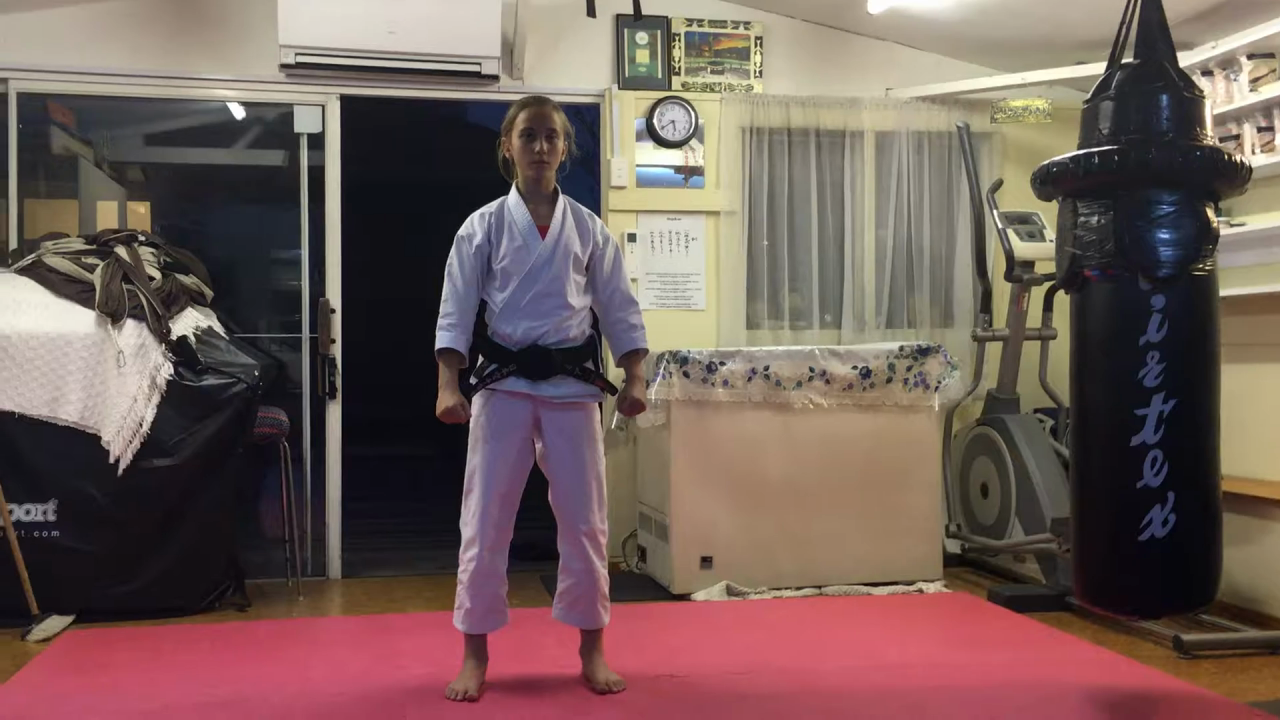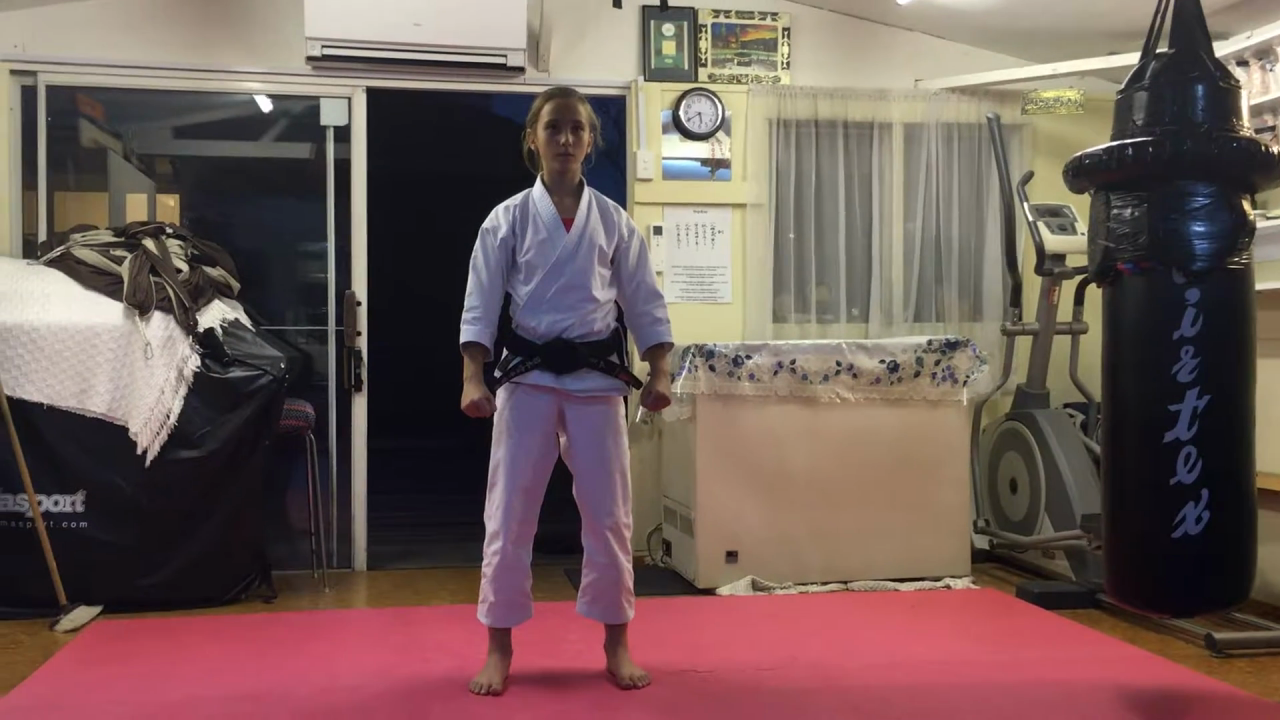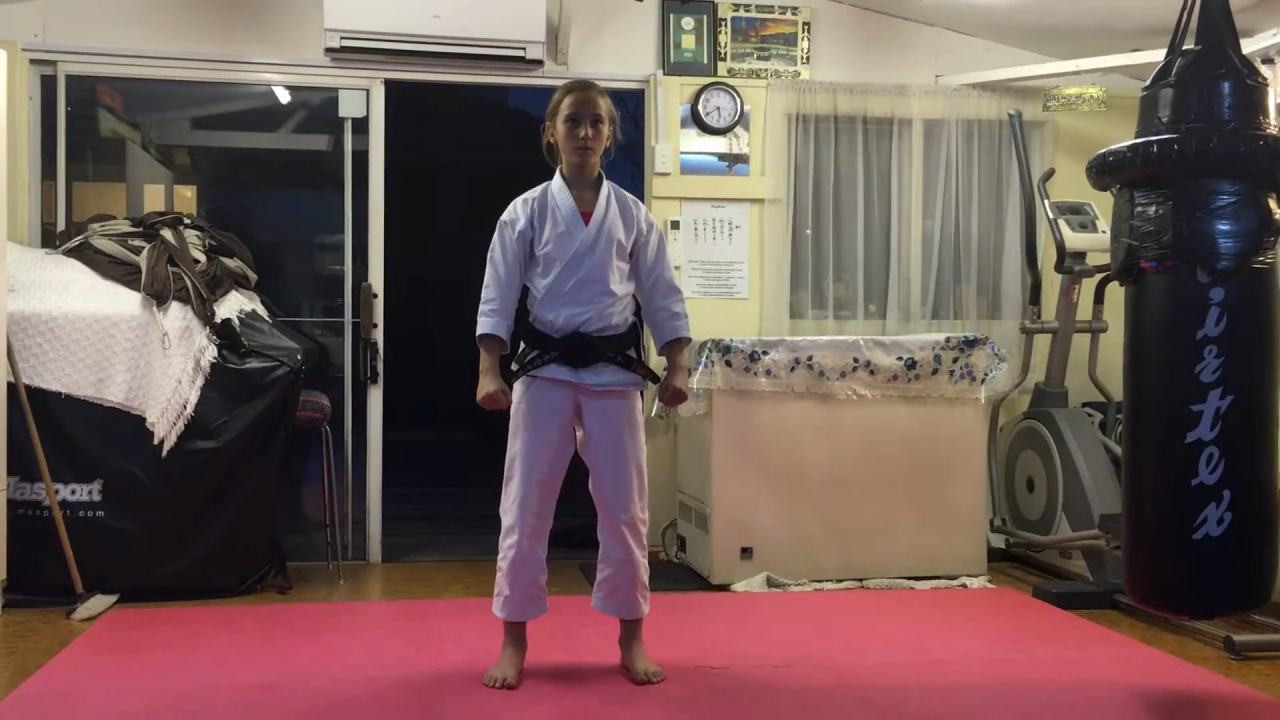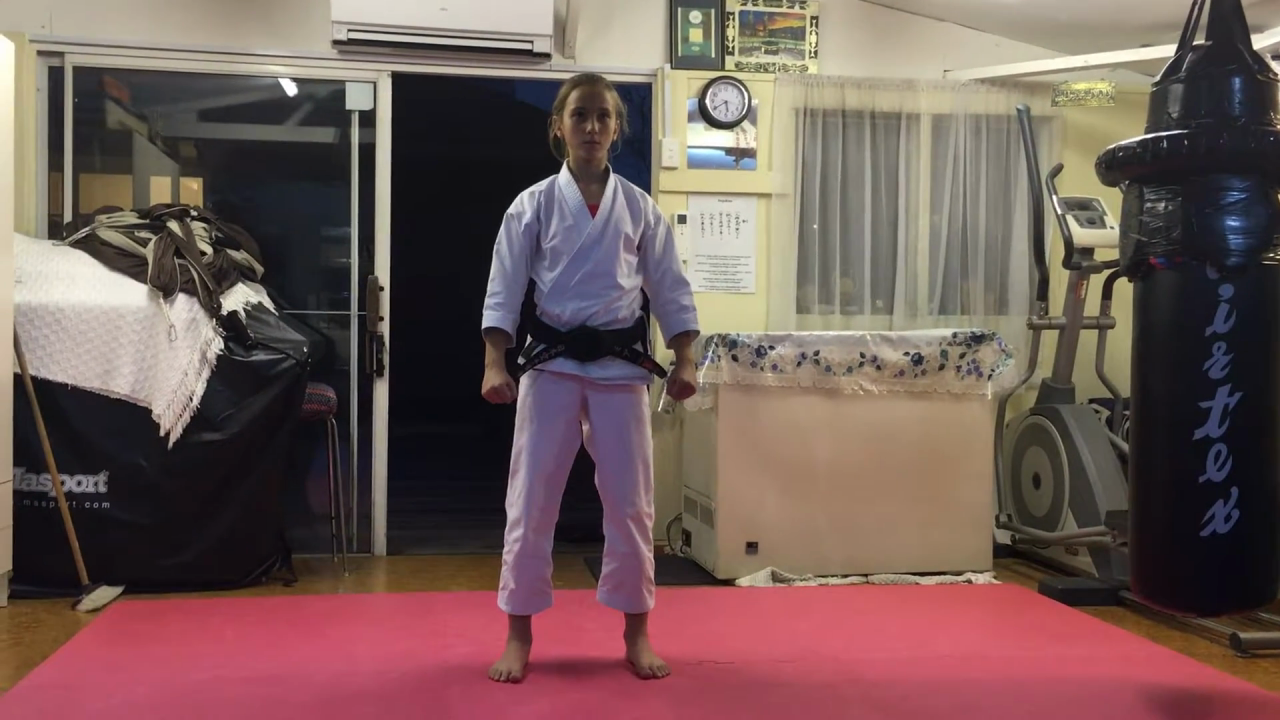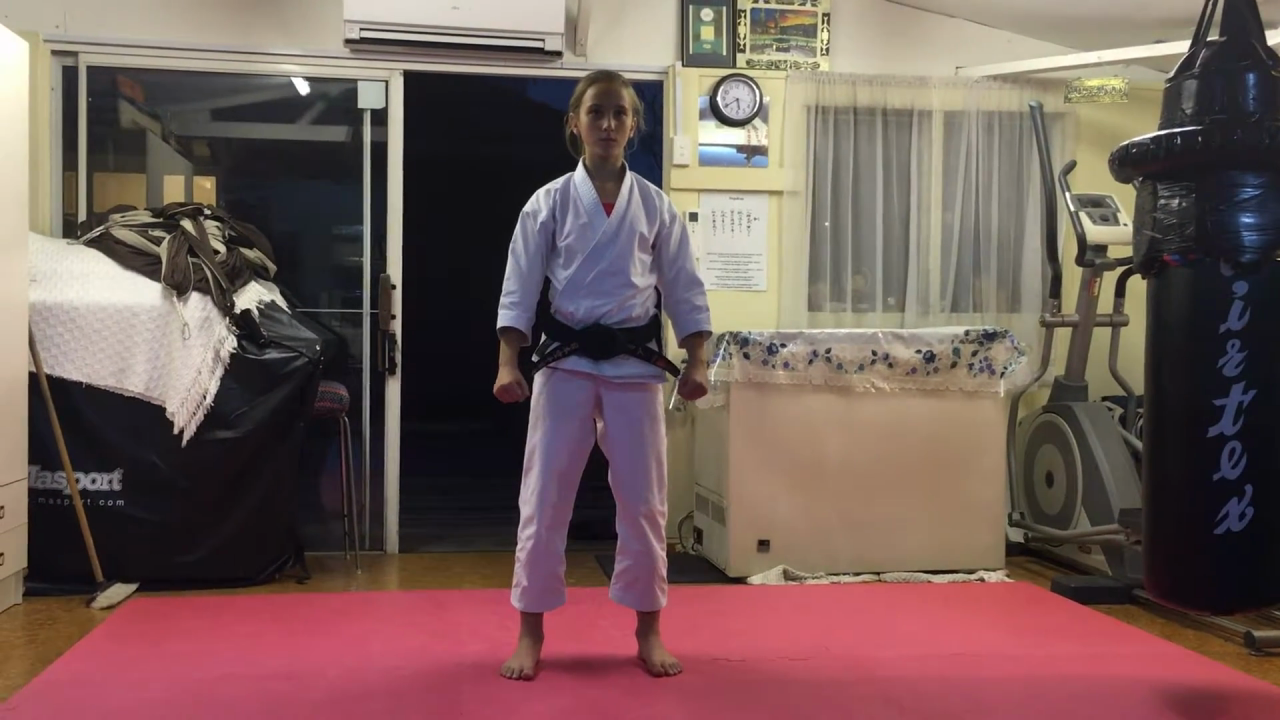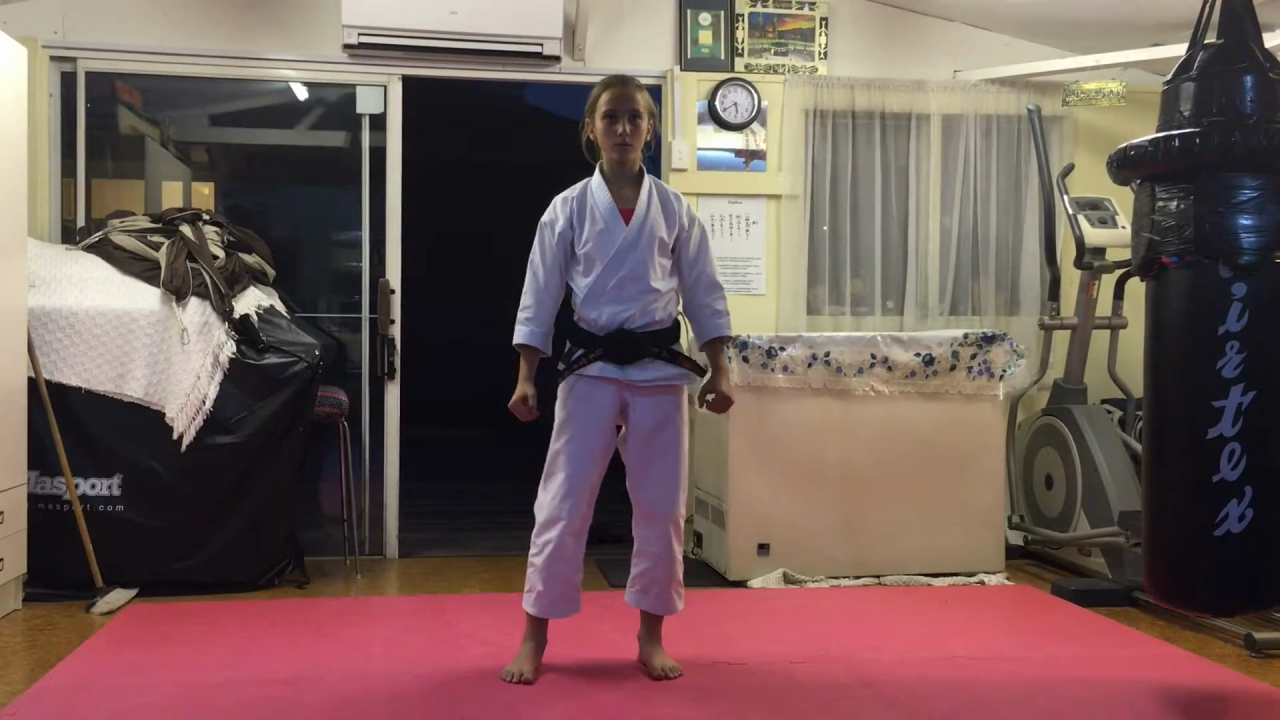
dt=0.5s
person 1, frame 1
left shoulder: (588, 228)
right shoulder: (484, 226)
left elbow: (619, 307)
right elbow: (456, 309)
left wrist: (634, 378)
right wrist: (448, 384)
left hip: (572, 385)
right hip: (503, 384)
left knee: (584, 518)
right knee: (486, 518)
left ankle: (592, 648)
right ankle: (474, 653)
person 1, frame 2
left shoulder: (614, 221)
right shoulder: (508, 219)
left elbow: (644, 301)
right elbow: (481, 302)
left wrist: (659, 373)
right wrist: (473, 379)
left hip: (597, 378)
right hip: (528, 377)
left knee: (609, 513)
right knee: (509, 513)
left ankle: (616, 642)
right ankle: (499, 646)
person 1, frame 3
left shoulder: (632, 215)
right shoulder: (527, 212)
left elbow: (661, 296)
right elbow: (498, 295)
left wrist: (676, 368)
right wrist: (489, 371)
left hip: (614, 371)
right hip: (545, 369)
left knee: (624, 507)
right knee: (526, 505)
left ankle: (631, 638)
right ankle: (514, 640)
person 1, frame 4
left shoulder: (640, 207)
right shoulder: (533, 204)
left elbow: (670, 287)
right elbow: (504, 288)
left wrist: (684, 360)
right wrist: (494, 364)
left hip: (620, 365)
right hip: (551, 363)
left knee: (630, 500)
right knee: (531, 498)
left ankle: (636, 631)
right ankle: (518, 633)
person 1, frame 5
left shoulder: (654, 205)
right shoulder: (549, 202)
left elbow: (684, 287)
right elbow: (520, 286)
left wrist: (697, 361)
right wrist: (508, 363)
left hip: (634, 362)
right hip: (566, 360)
left knee: (643, 498)
right knee: (545, 497)
left ankle: (648, 629)
right ankle: (530, 631)
person 1, frame 6
left shoulder: (674, 208)
right shoulder: (569, 209)
left elbow: (704, 293)
right elbow: (540, 296)
left wrist: (719, 370)
right wrist: (525, 377)
left hip: (660, 368)
right hip: (592, 366)
left knee: (661, 504)
right knee: (564, 500)
left ankle: (650, 634)
right ankle: (535, 635)
